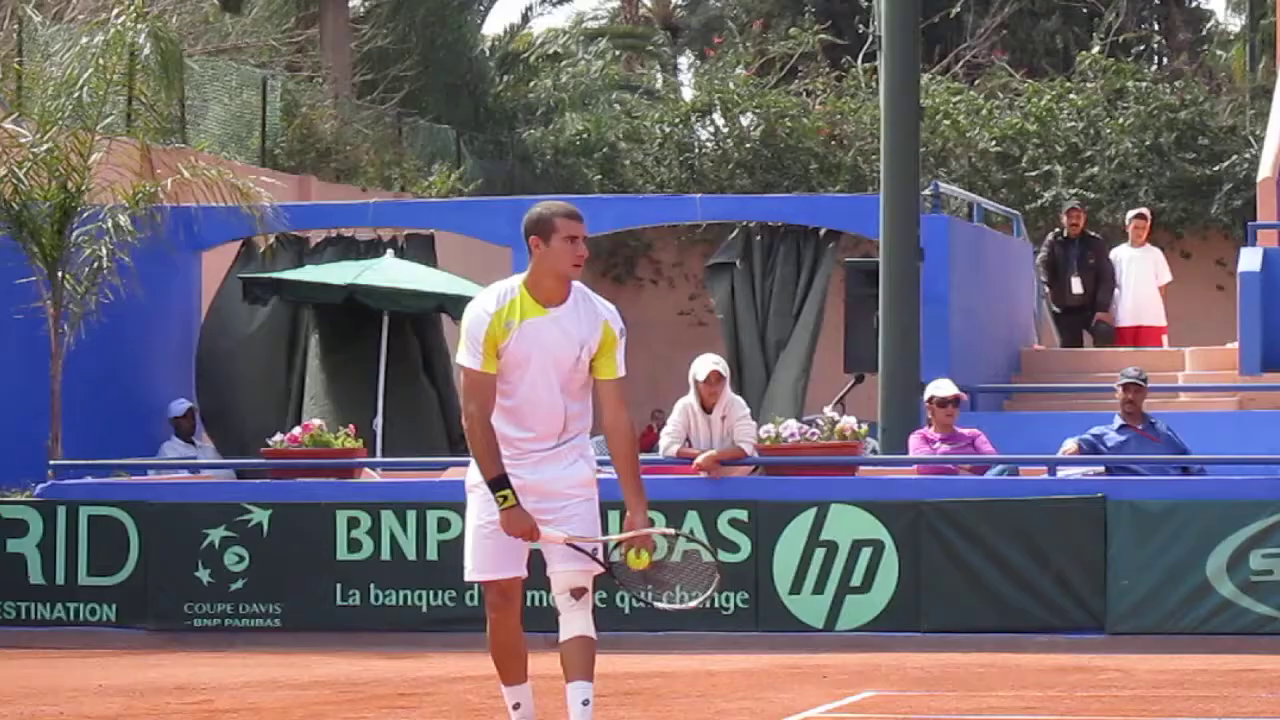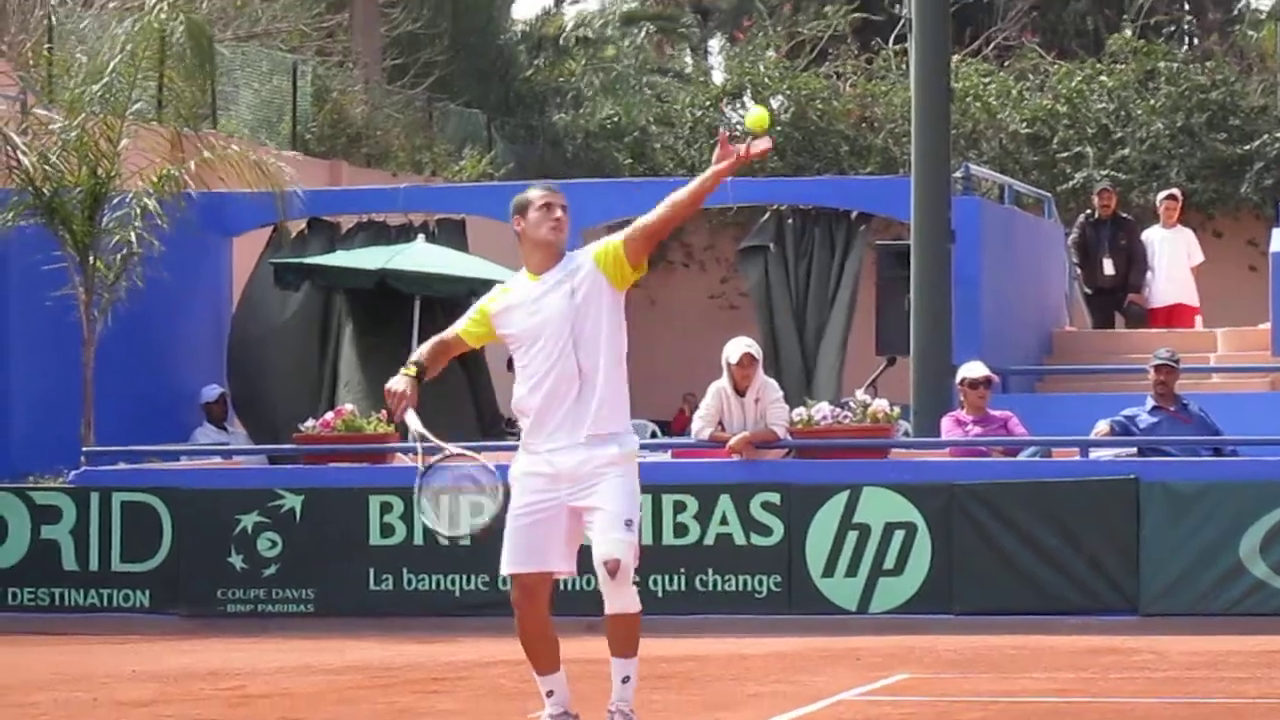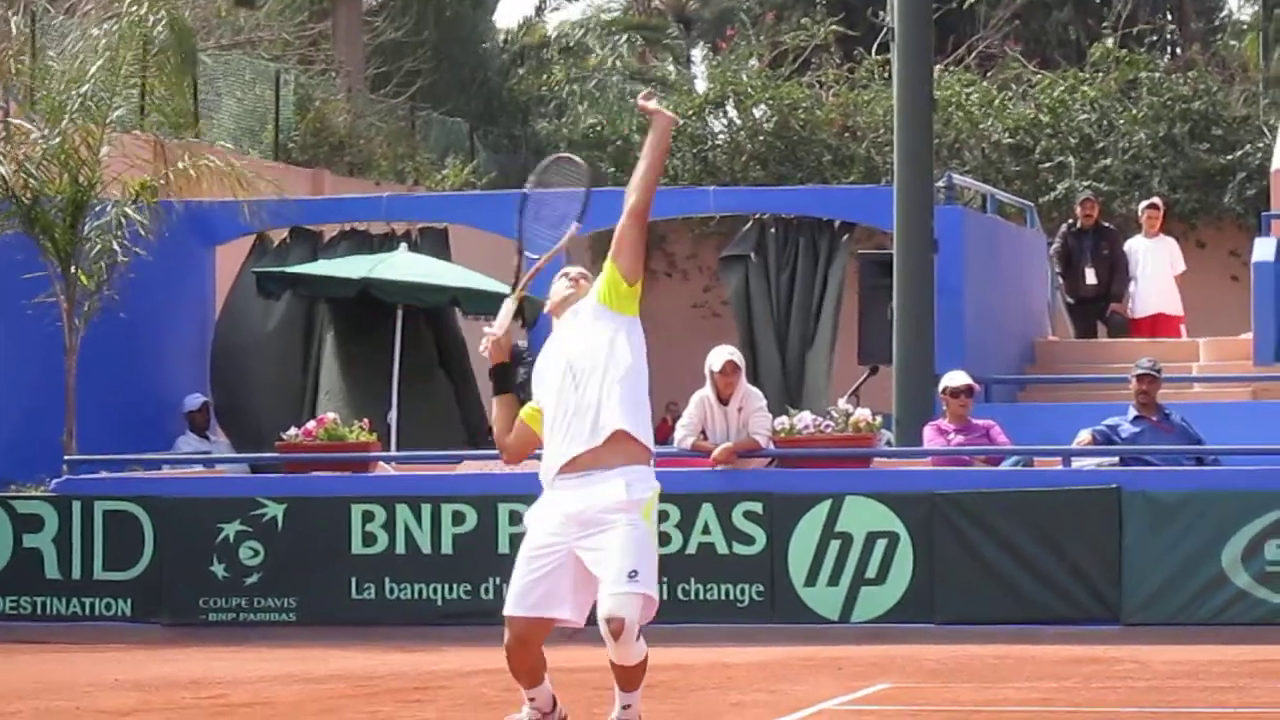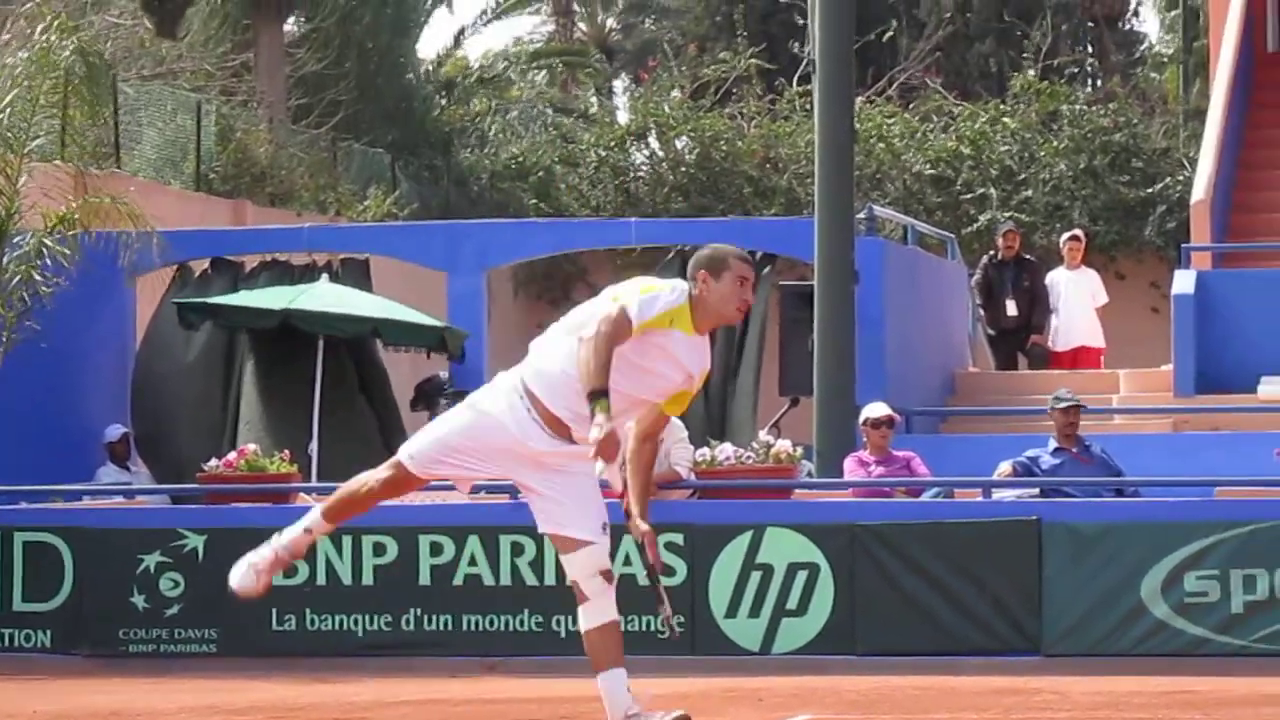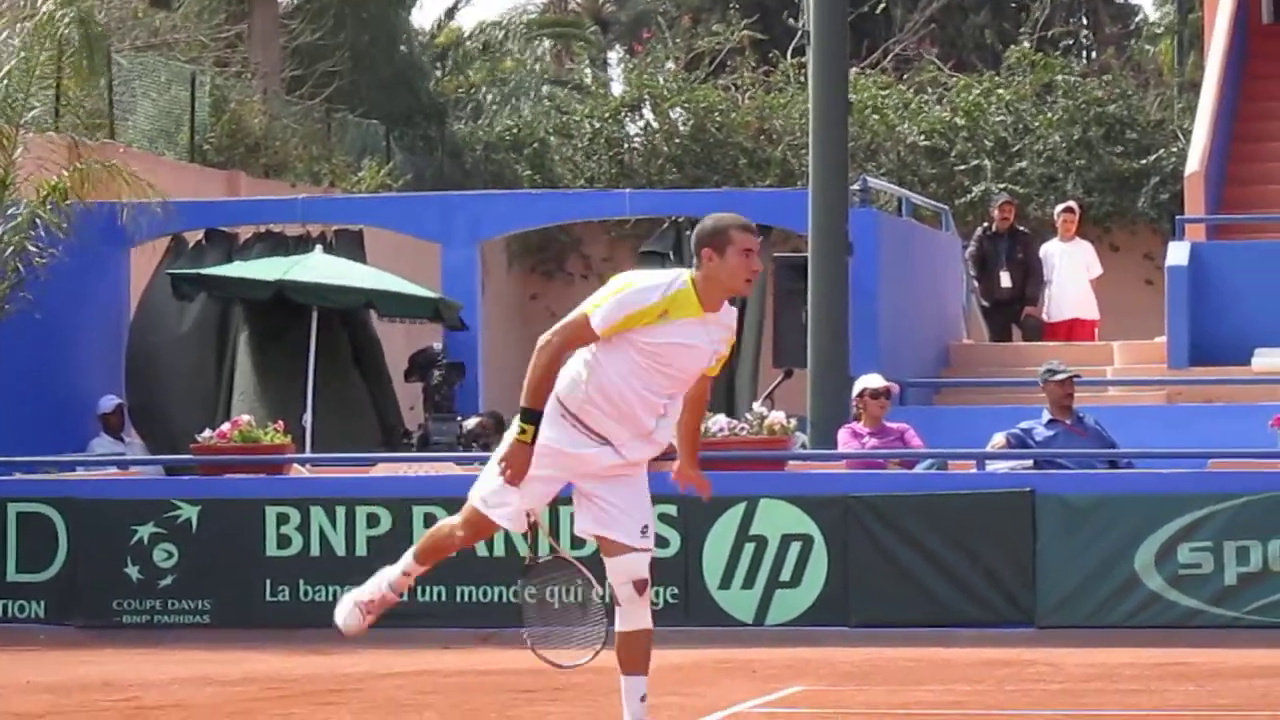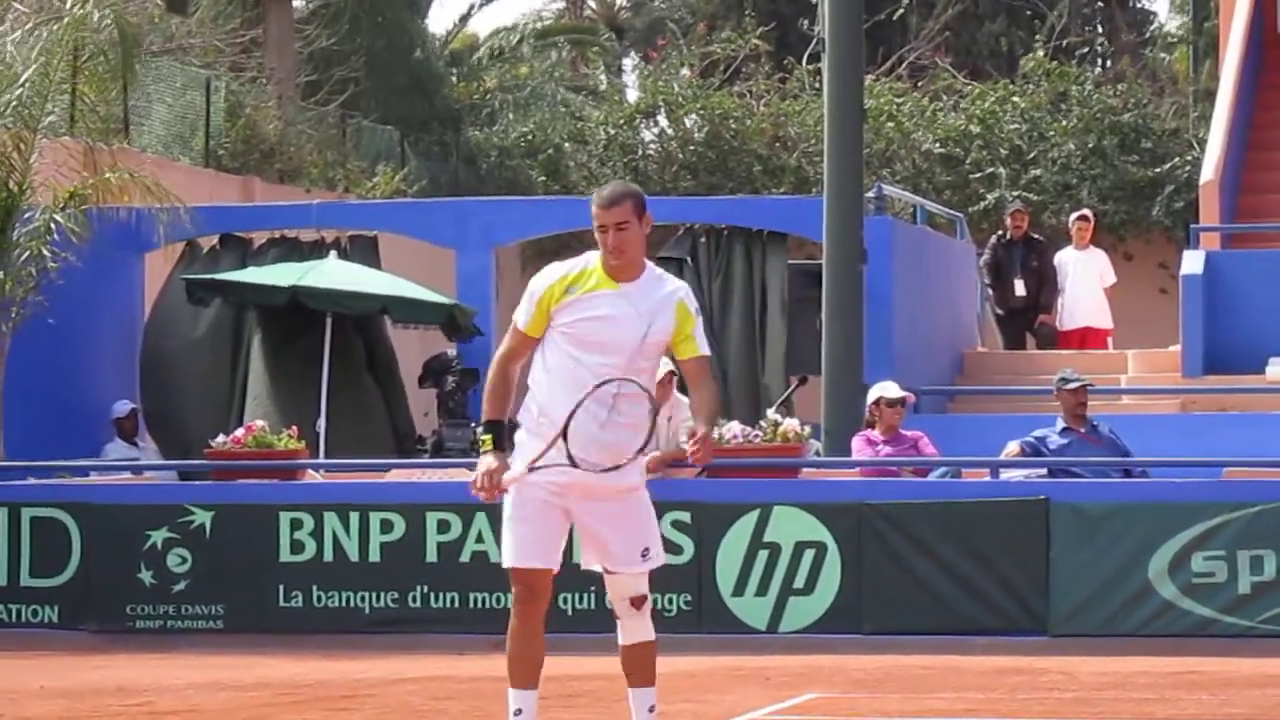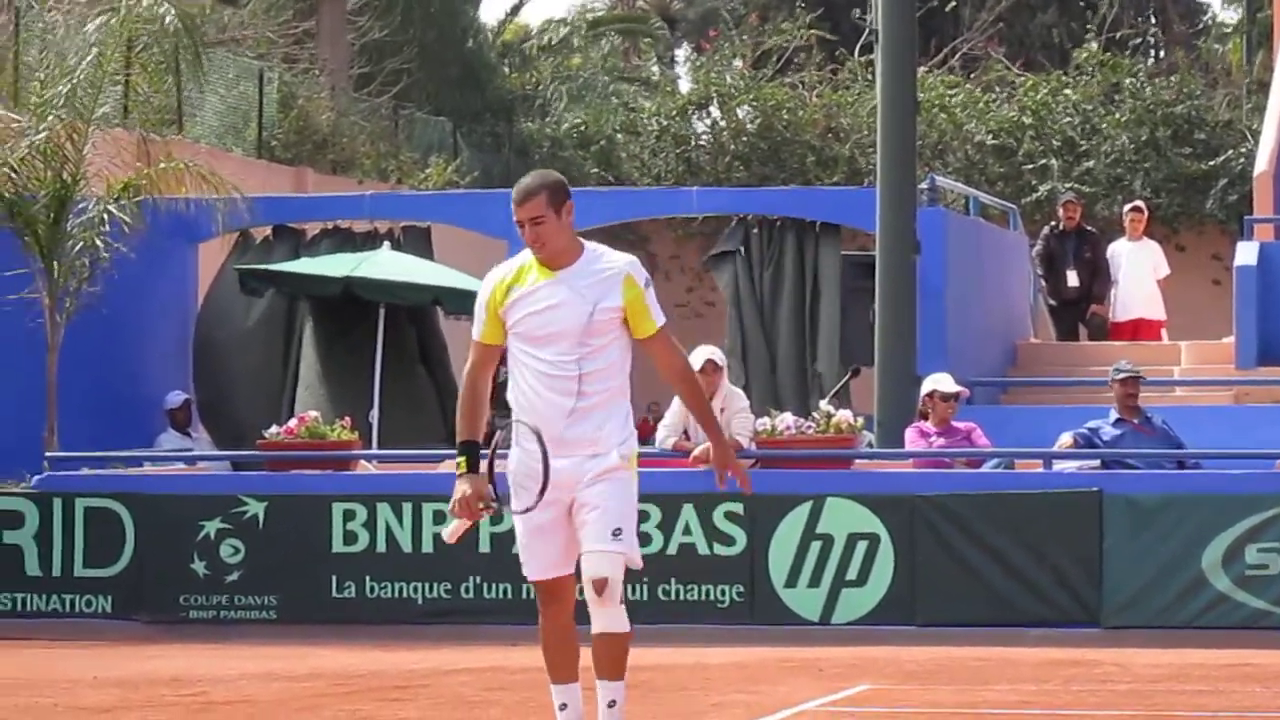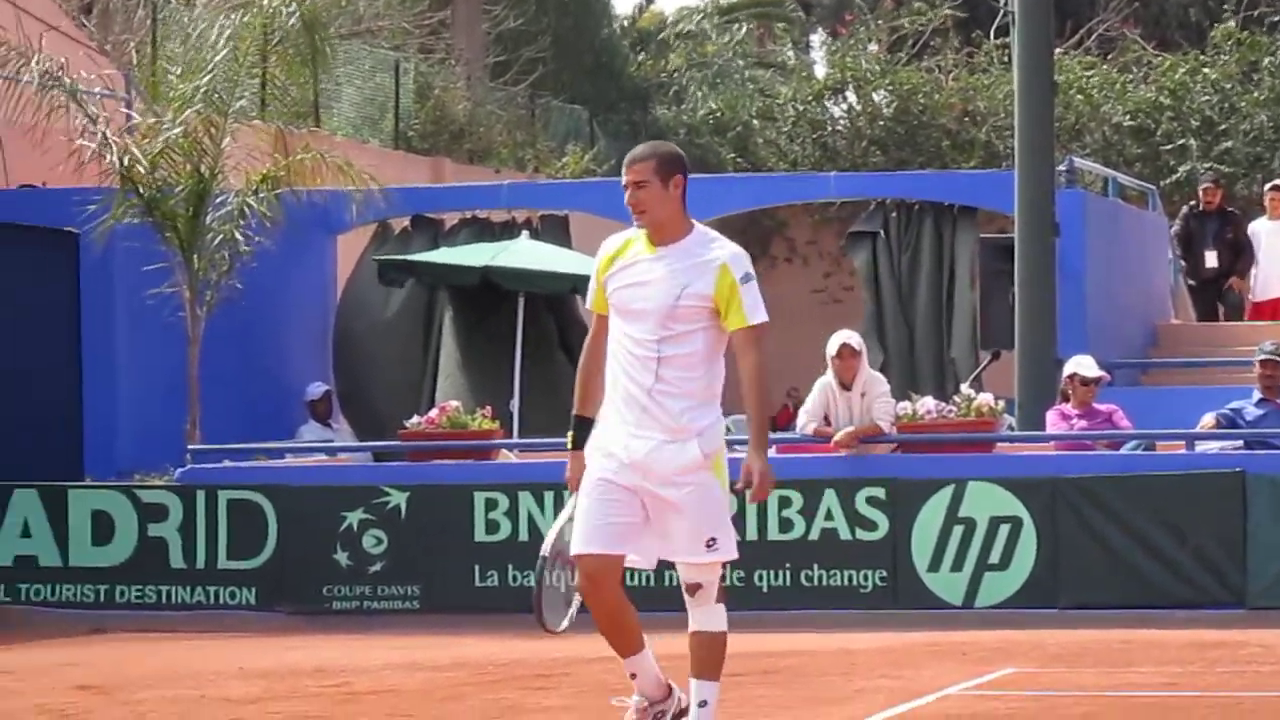
dt=0.5s
person 1, frame 1
left shoulder: (601, 318)
right shoulder: (489, 312)
left elbow: (615, 415)
right elbow: (475, 416)
left wrist: (636, 506)
right wrist: (507, 499)
left hip: (568, 474)
right hip: (495, 474)
left knee: (576, 593)
right knee: (502, 600)
person 1, frame 2
left shoulder: (601, 264)
right shoulder: (501, 303)
left elbow: (655, 223)
right elbow: (442, 345)
left wrist: (715, 174)
right wrist: (407, 375)
left hip: (606, 455)
right hip: (539, 465)
left knee: (619, 570)
right knee: (528, 594)
person 1, frame 3
left shoulder: (611, 309)
right shoulder: (542, 368)
left elbow: (636, 215)
right elbow: (513, 450)
left wrist: (660, 129)
right wrist: (500, 368)
left hip: (622, 498)
right hip: (562, 507)
left knee: (622, 626)
right knee: (521, 639)
person 1, frame 4
left shoulder: (696, 365)
right shoulder: (660, 295)
left elbow: (646, 436)
right elbow: (599, 332)
left wrist: (639, 513)
right wrist: (600, 410)
left hip: (566, 453)
right hip: (517, 412)
left knee: (596, 575)
right knee: (392, 477)
right ankle: (294, 538)
person 1, frame 5
left shoulder: (725, 327)
right shoulder: (647, 291)
right elbow: (553, 343)
left wrist: (688, 459)
right wrist: (525, 431)
left hip: (623, 459)
right hip: (563, 430)
left knee: (633, 583)
right knee: (467, 530)
right ankle: (393, 582)
person 1, frame 6
left shoulder: (675, 298)
right shoulder: (557, 282)
left elbow: (701, 378)
right elbow: (506, 361)
left wrist: (703, 428)
right wrist: (491, 445)
left hip: (615, 471)
right hip: (535, 462)
left knee: (633, 598)
right knee: (530, 596)
person 1, frame 7
left shoulder: (621, 273)
right shoulder: (501, 284)
left elbow: (670, 361)
right elbow: (476, 376)
left wrist: (717, 440)
right wrist: (468, 466)
left hip: (603, 459)
right hip: (532, 464)
left knee: (601, 588)
right knee: (552, 597)
person 1, frame 8
left shoulder: (725, 261)
right shoulder: (614, 255)
left elbow: (751, 358)
left wrist: (759, 448)
right wrist: (579, 442)
left hip: (688, 451)
right hip: (615, 448)
left knee: (702, 587)
right knee: (595, 577)
